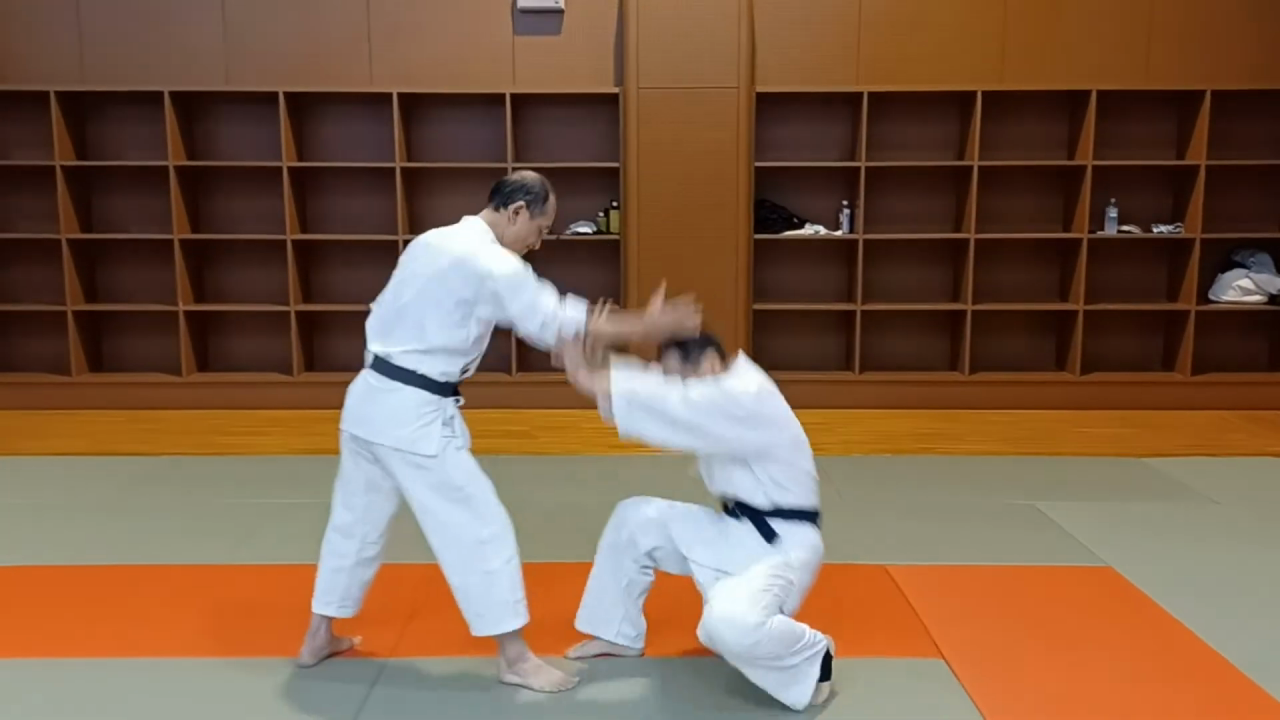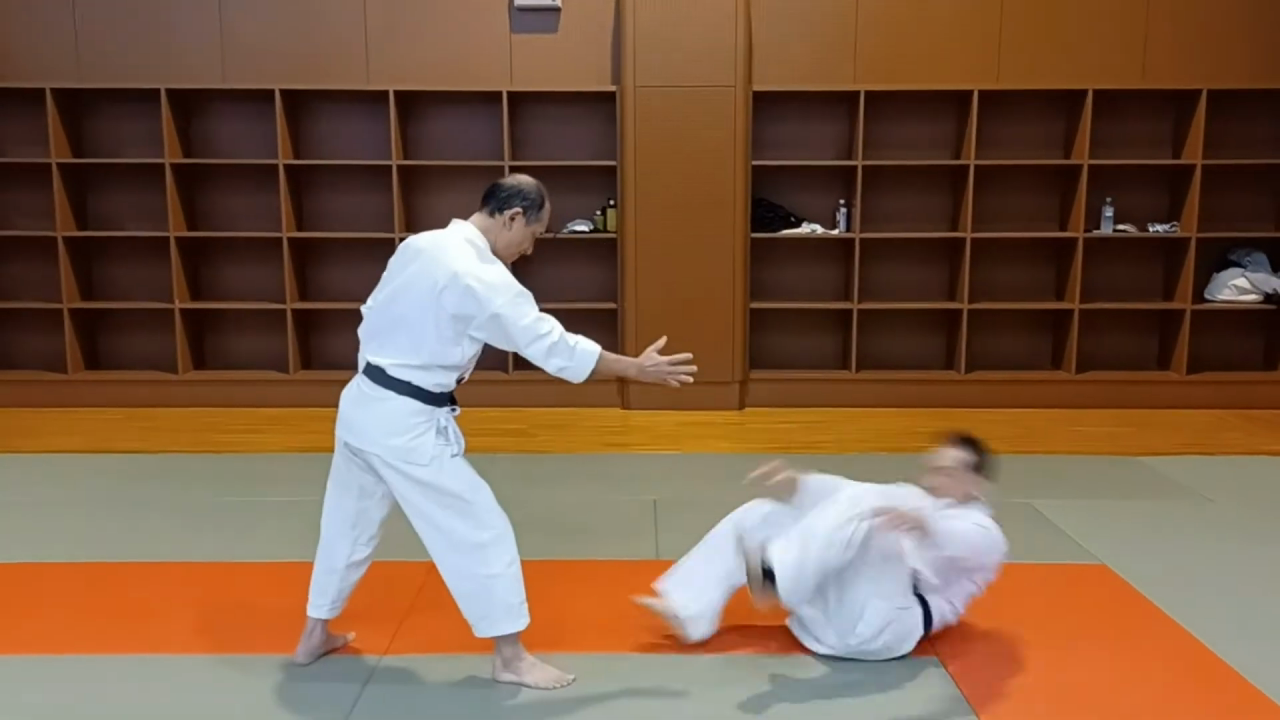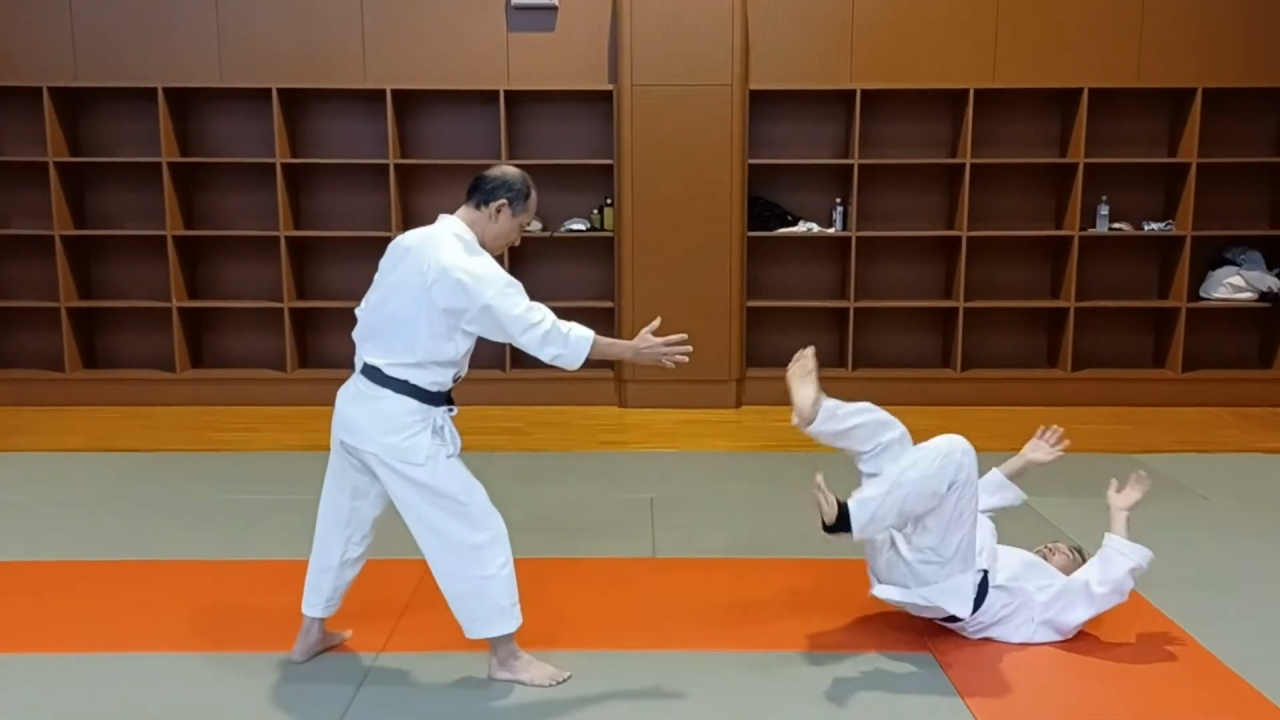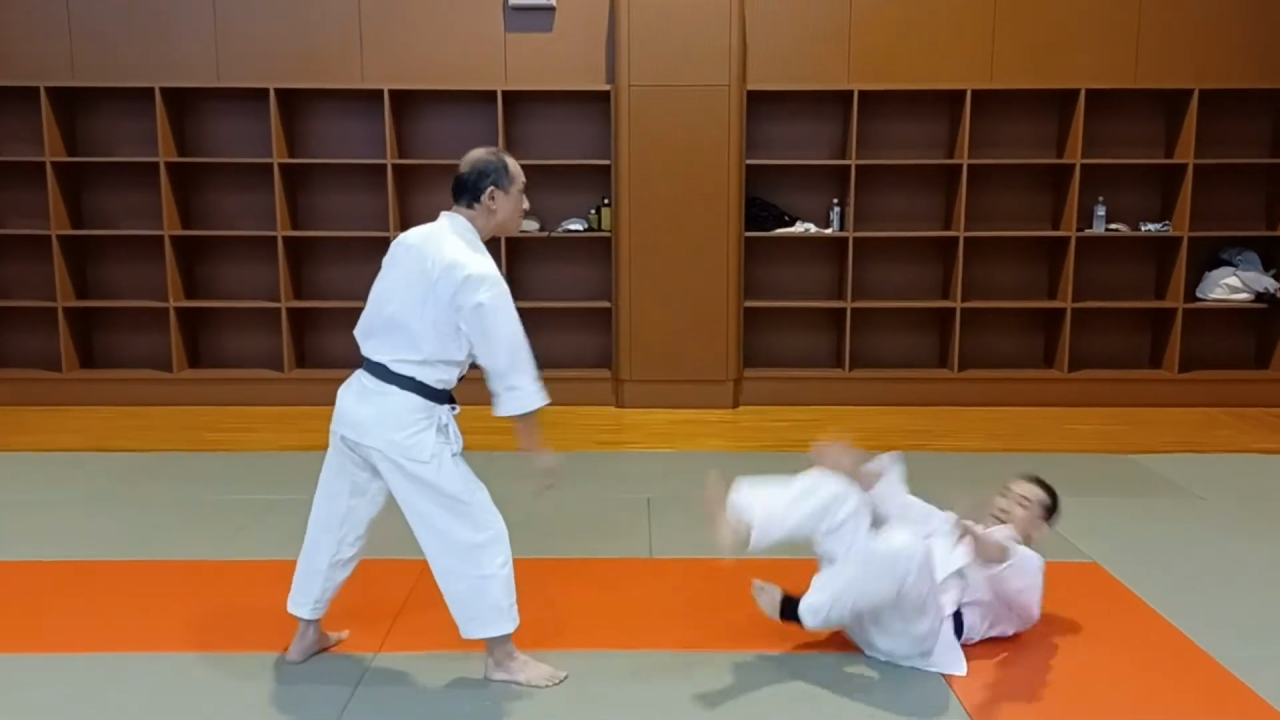
dt=0.4s
person 1, frame 1
left shoulder: (435, 241)
right shoulder: (486, 261)
left elbow: (386, 312)
right elbow: (556, 320)
right wrist: (646, 327)
left hip: (371, 395)
right hip: (416, 415)
left knee: (355, 518)
right knee: (479, 528)
left ankle: (319, 636)
right ankle: (514, 656)
person 1, frame 2
left shoulder: (419, 244)
right shoulder: (484, 279)
left elbow: (373, 315)
right elbow: (553, 346)
right wrist: (637, 368)
left hip: (361, 404)
right hip: (409, 424)
left knee: (348, 523)
right knee: (481, 532)
left ankle: (315, 634)
right ankle: (510, 655)
person 1, frame 3
left shoulder: (409, 242)
right shoulder: (471, 271)
right elbow: (545, 334)
right wrist: (633, 350)
left hip: (359, 403)
right hip: (407, 423)
left knee: (344, 521)
right knee: (474, 532)
left ankle: (311, 633)
right ankle: (505, 655)
person 1, frame 4
left shoulder: (413, 241)
right shoulder: (477, 272)
right elbow: (508, 364)
right wrist: (534, 445)
left hip: (358, 400)
right hip: (410, 421)
left knee: (338, 522)
right knee: (475, 532)
left ankle: (306, 633)
right ankle: (502, 655)
person 2, frame 1
left shoulder: (748, 400)
right shoulder: (725, 388)
left elbow: (673, 408)
right elbow: (653, 386)
left wrist: (591, 380)
right wrist: (595, 370)
left hip: (782, 545)
right hip: (740, 531)
left knee: (729, 623)
right knee: (634, 518)
left ankle: (811, 657)
right ankle: (617, 635)
person 2, frame 2
left shoulder: (980, 533)
right shoulder: (909, 498)
left elbow: (969, 548)
right elbow: (844, 492)
left wrist: (922, 522)
right wrist: (792, 482)
left hip: (878, 624)
right hip: (843, 600)
left knee: (860, 510)
right knee: (756, 517)
left ankle: (772, 576)
right ankle: (688, 613)
person 2, frame 3
left shoulder: (1052, 599)
right shoulder: (1005, 562)
left elbow: (1107, 580)
right elbow: (967, 505)
left wrist: (1119, 514)
right wrist: (1023, 461)
left hip: (939, 579)
right hip: (902, 557)
left knee: (952, 452)
right knee: (885, 433)
left ankle: (846, 516)
right ankle: (813, 410)
person 2, frame 4
left shoulder: (1016, 587)
right shoulder: (958, 528)
left elbow: (1017, 586)
right elbow: (900, 509)
left wrist: (988, 544)
right wrist: (860, 470)
left hip: (914, 628)
right hip: (868, 604)
left knee: (904, 553)
right knee: (834, 495)
left ankle: (800, 610)
right ankle: (741, 531)
